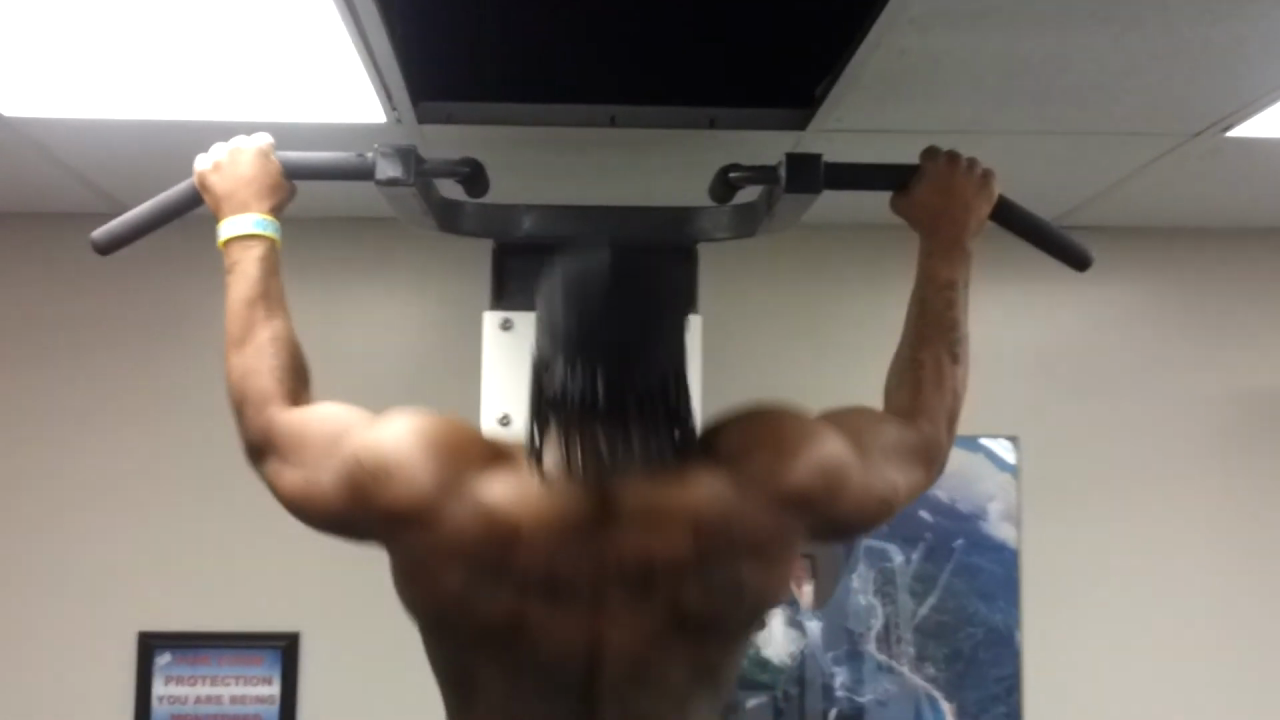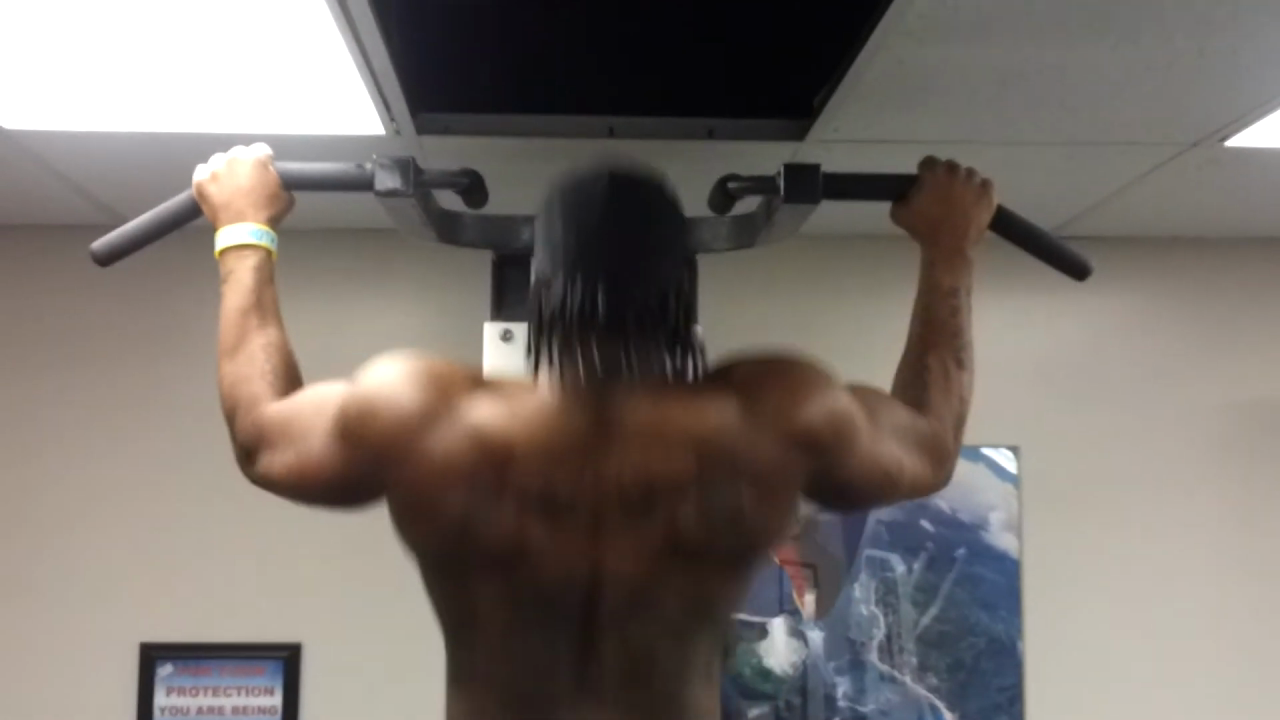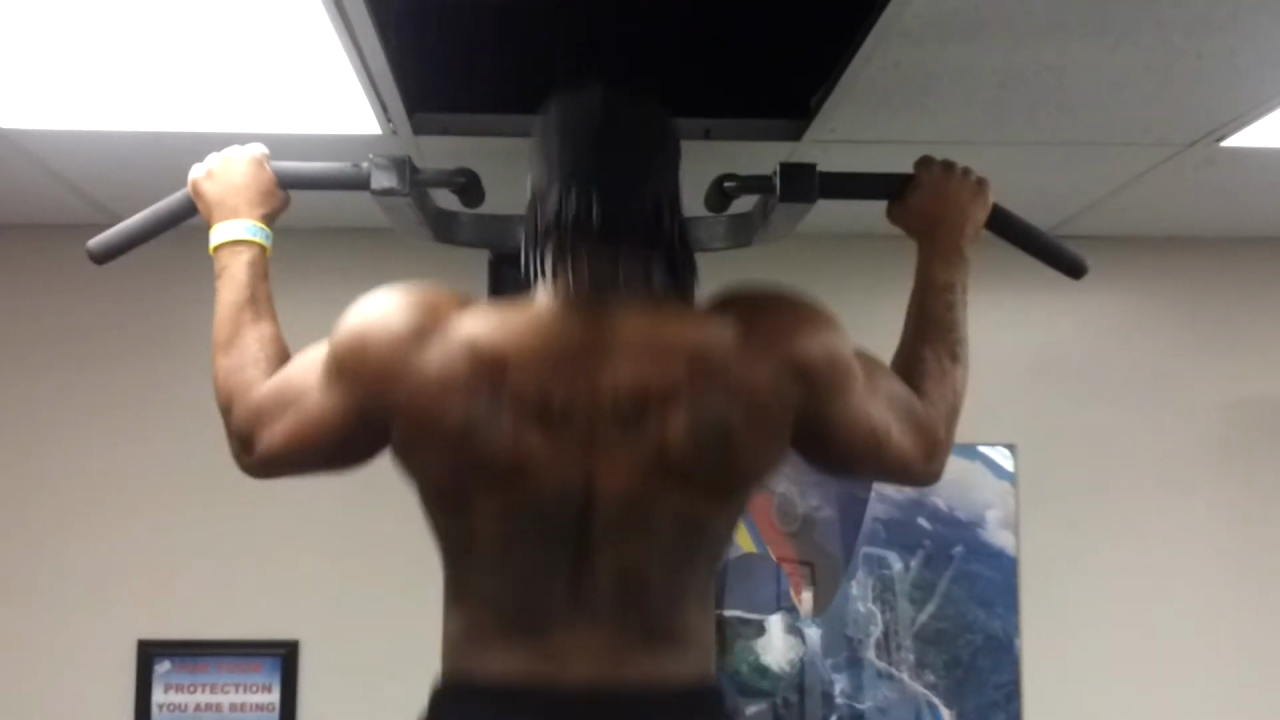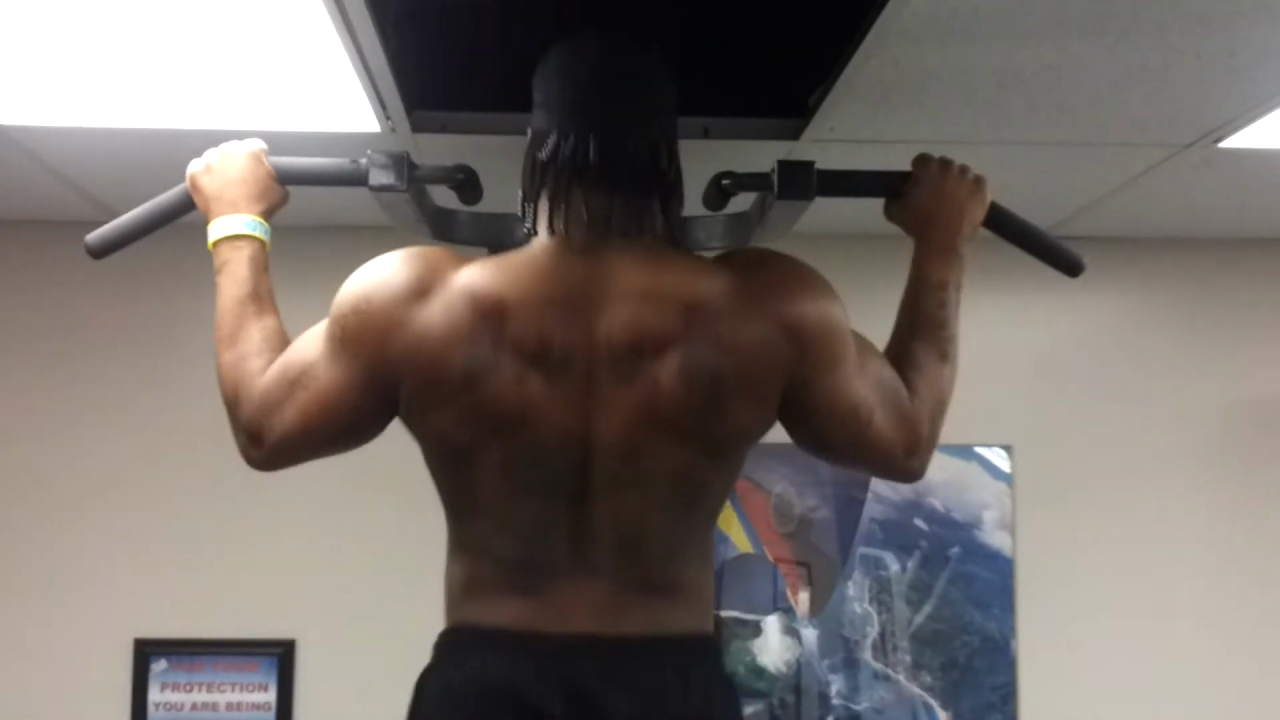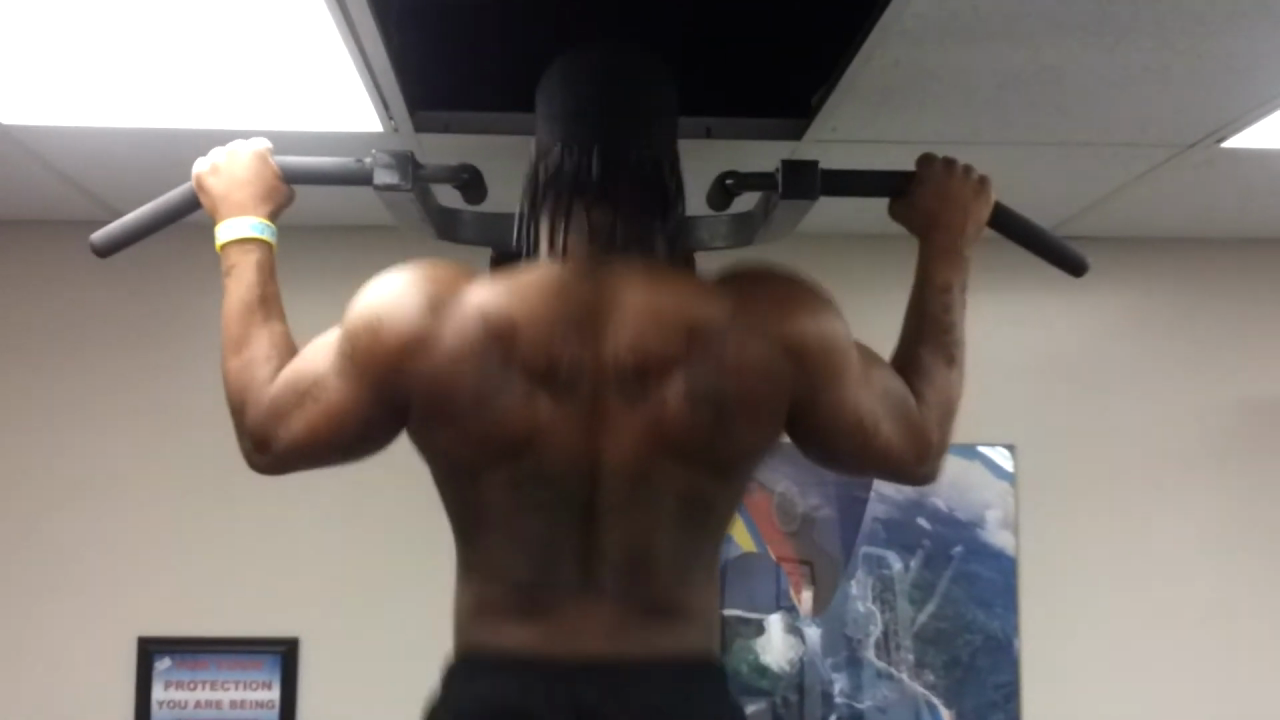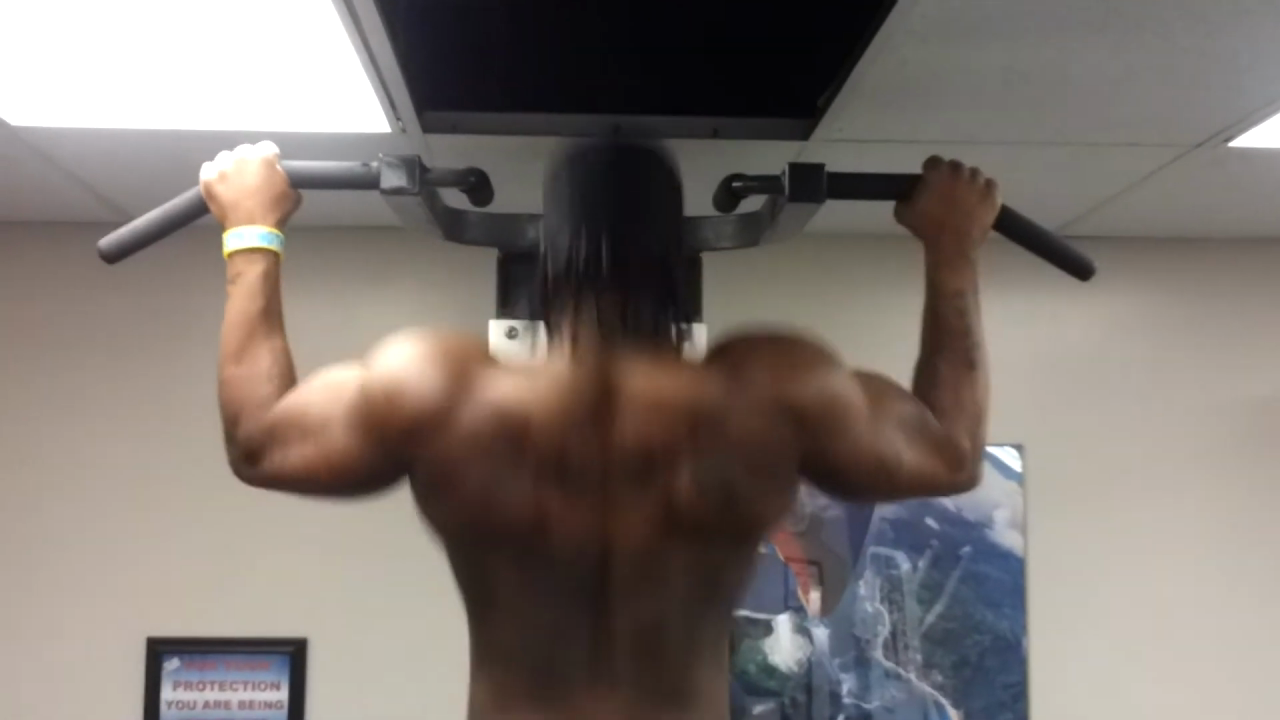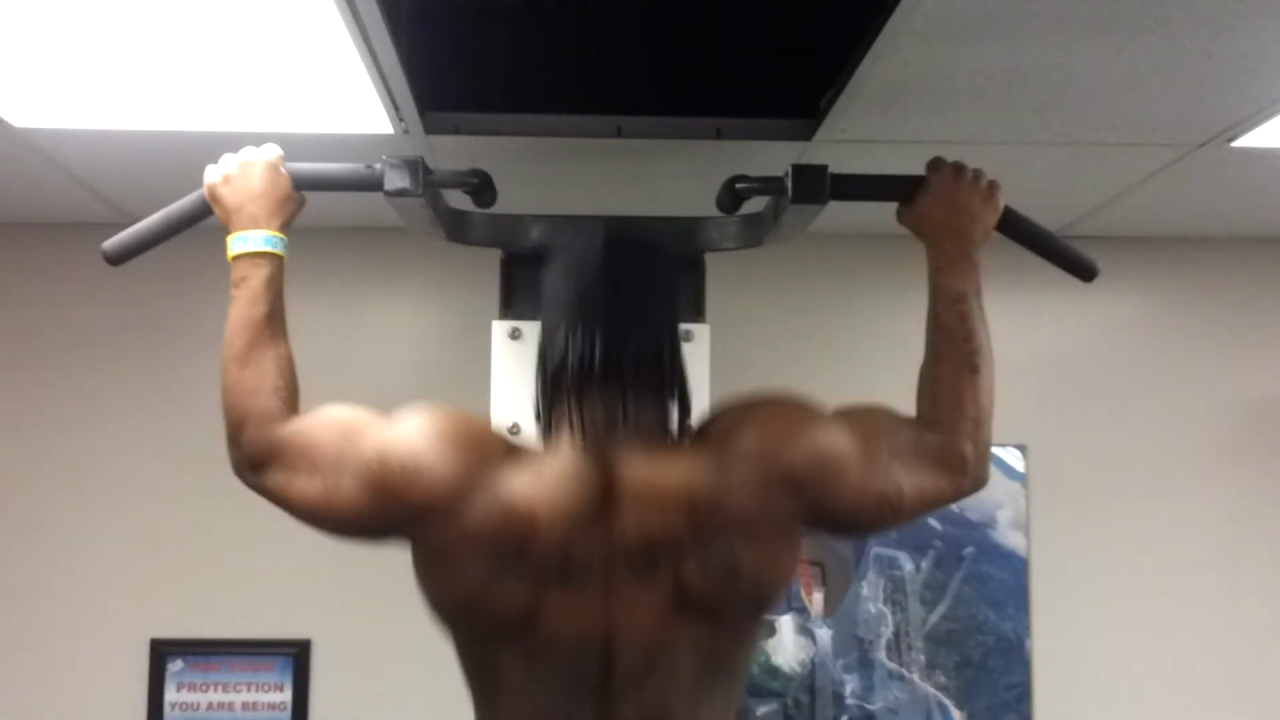
dt=0.1s
person 1, frame 1
left shoulder: (441, 496)
right shoulder: (756, 500)
left elbow: (270, 425)
right elbow: (920, 438)
left wrist: (247, 223)
right wrist: (946, 243)
person 1, frame 2
left shoulder: (426, 416)
right shoulder: (767, 417)
left elbow: (258, 433)
right elbow: (930, 450)
left wrist: (243, 232)
right wrist: (948, 252)
person 1, frame 3
left shoulder: (413, 342)
right shoulder: (768, 350)
left elbow: (254, 426)
right elbow: (922, 440)
left wrist: (239, 228)
right wrist: (944, 247)
person 1, frame 4
left shoulder: (411, 297)
right shoulder: (765, 305)
left elbow: (258, 424)
right elbow: (909, 439)
left wrist: (238, 223)
right wrist: (938, 245)
person 1, frame 5
left shoulder: (422, 315)
right shoulder: (769, 323)
left elbow: (264, 430)
right elbow: (918, 446)
left wrist: (244, 224)
right wrist: (944, 244)
person 1, frame 6
left shoulder: (438, 390)
right shoulder: (771, 390)
left elbow: (255, 436)
right elbow: (952, 451)
left wrist: (251, 233)
right wrist: (951, 251)
person 1, frame 7
left shoulder: (451, 481)
right shoulder: (760, 470)
left elbow: (259, 444)
right elbow: (957, 456)
left wrist: (255, 237)
right wrist: (953, 252)
